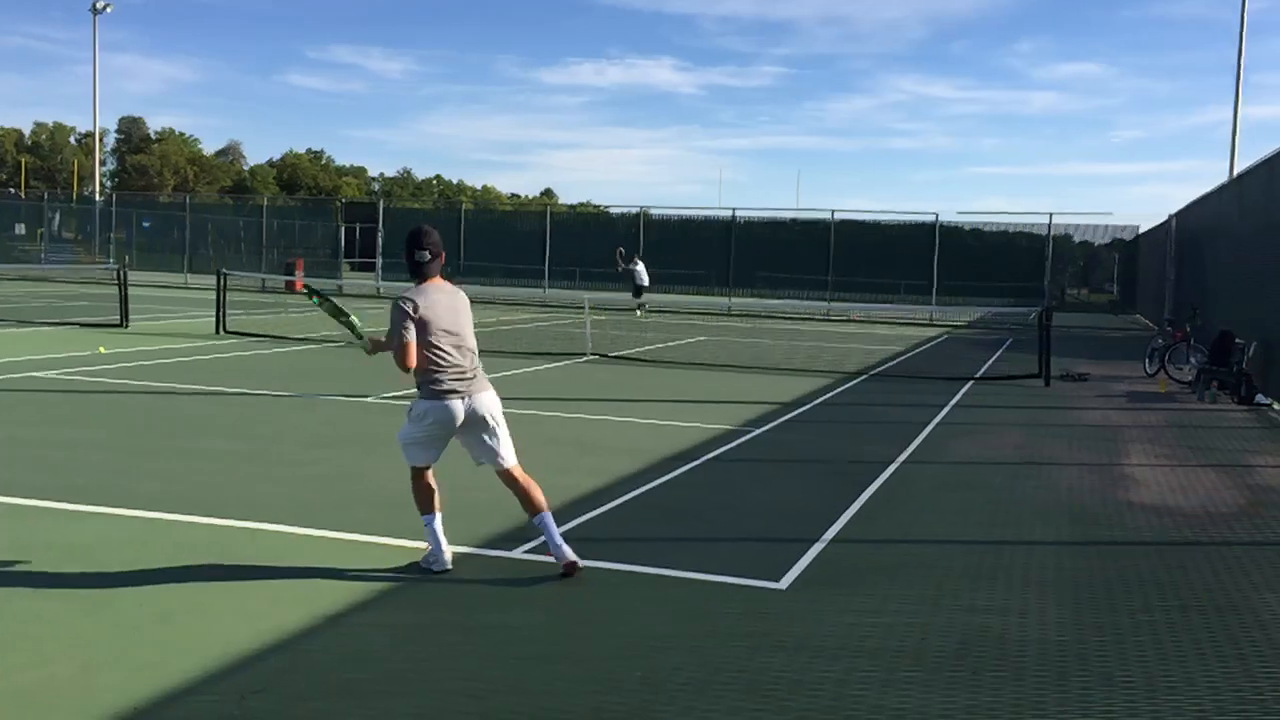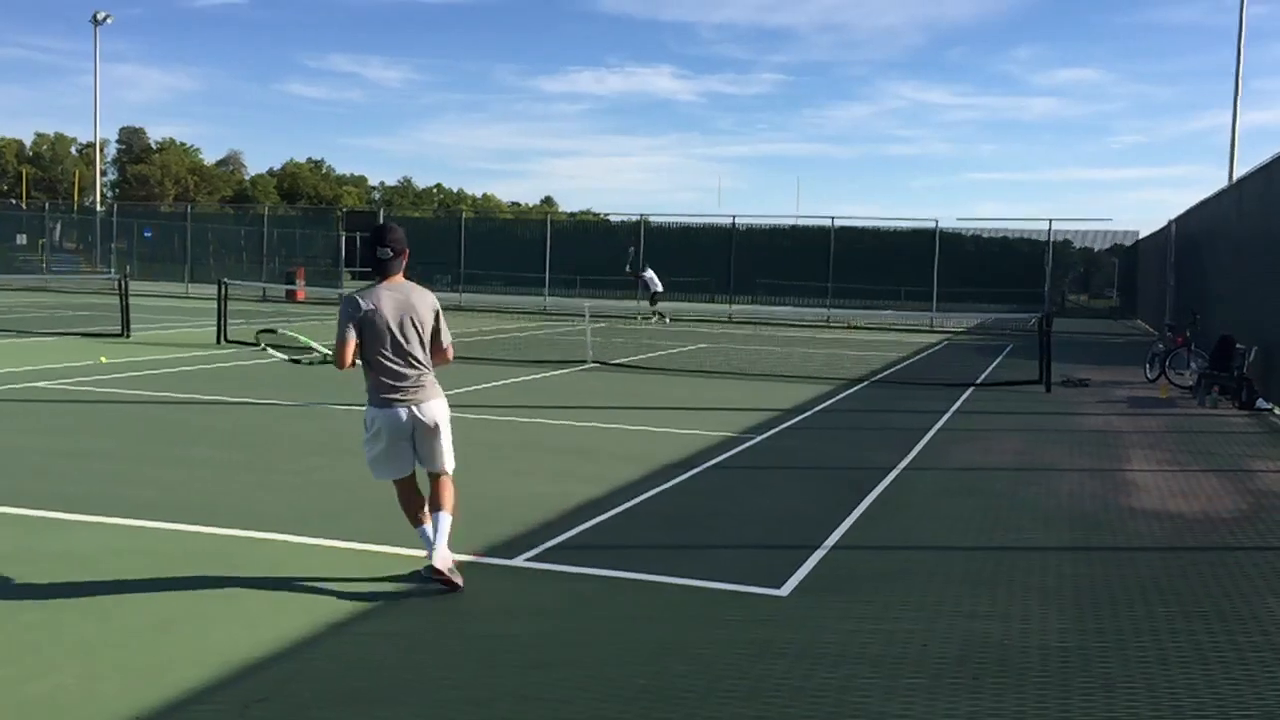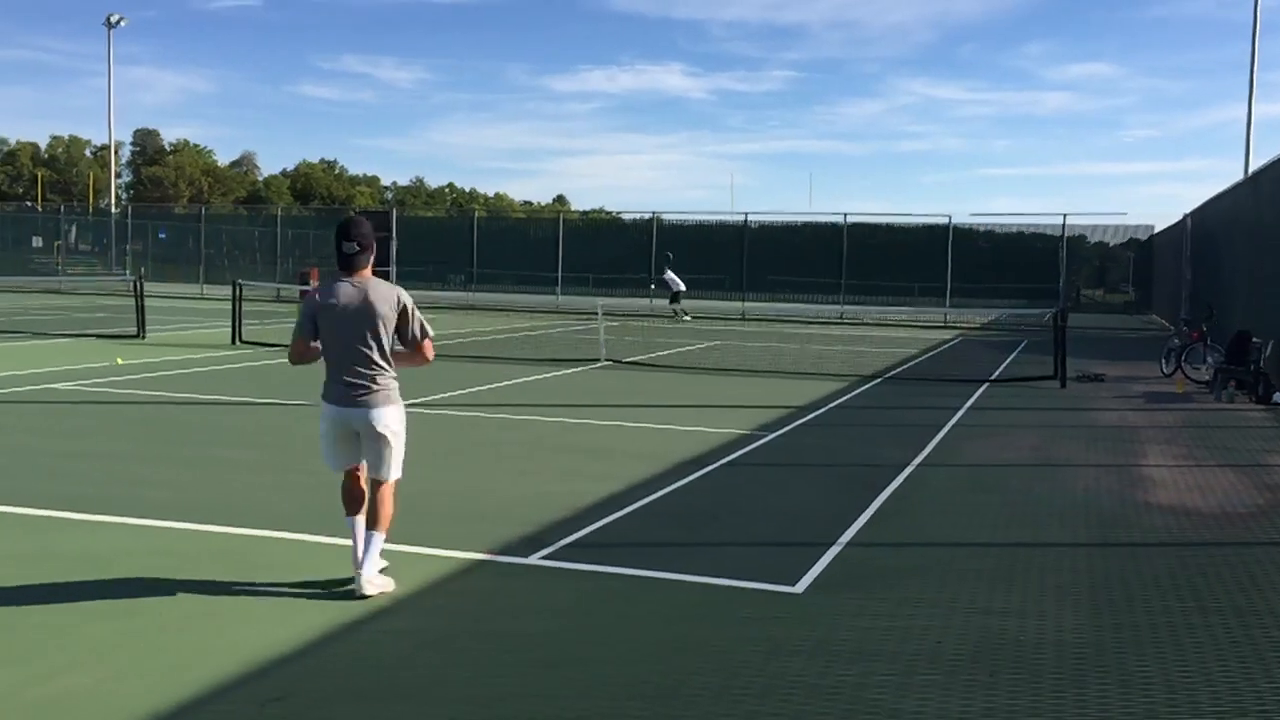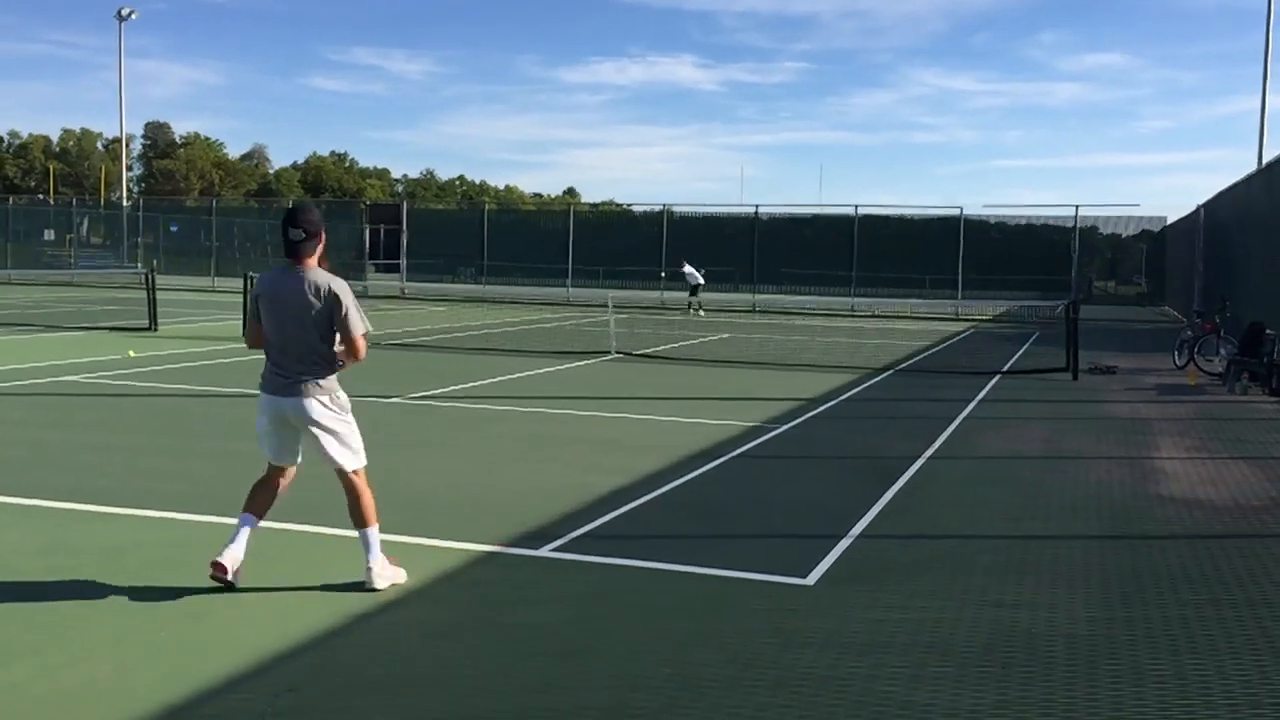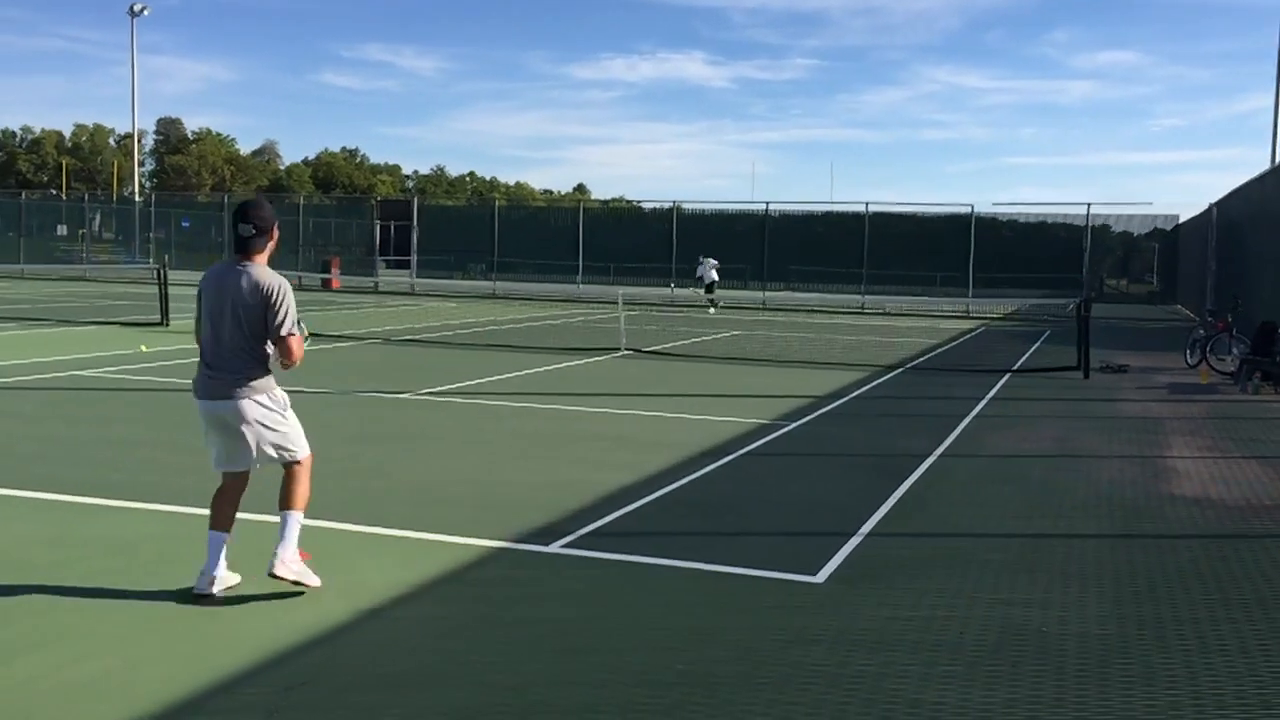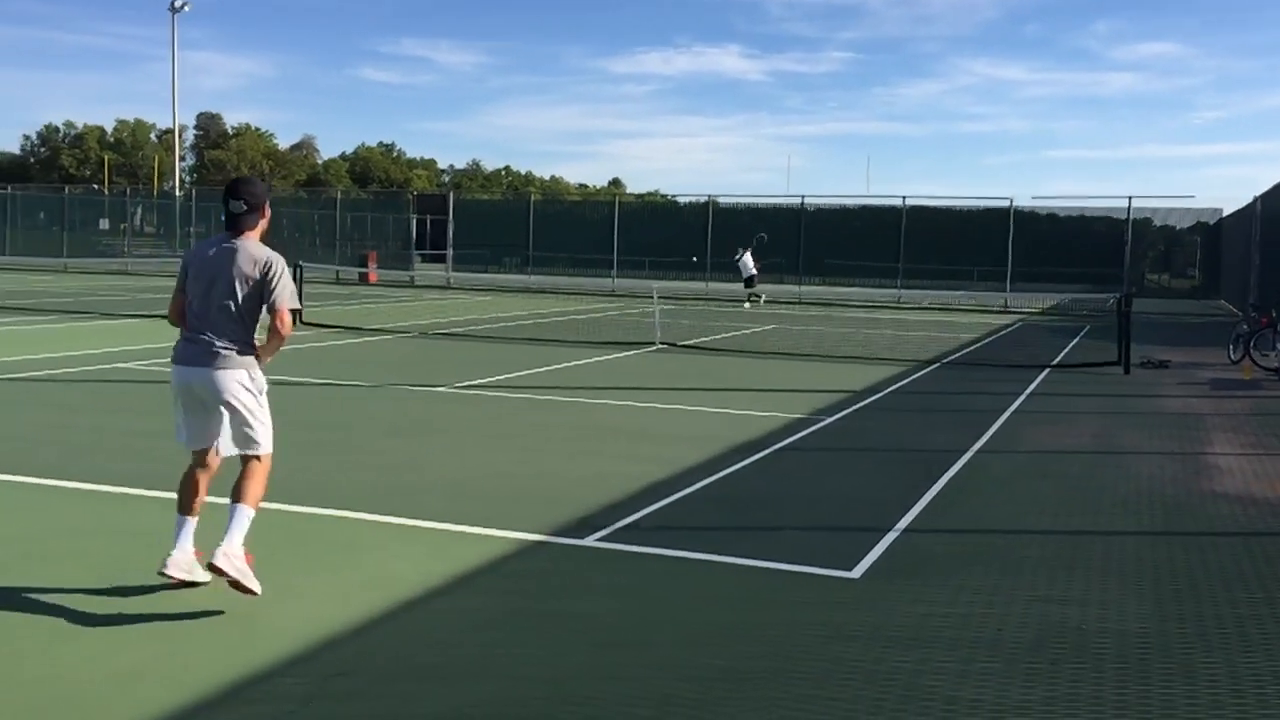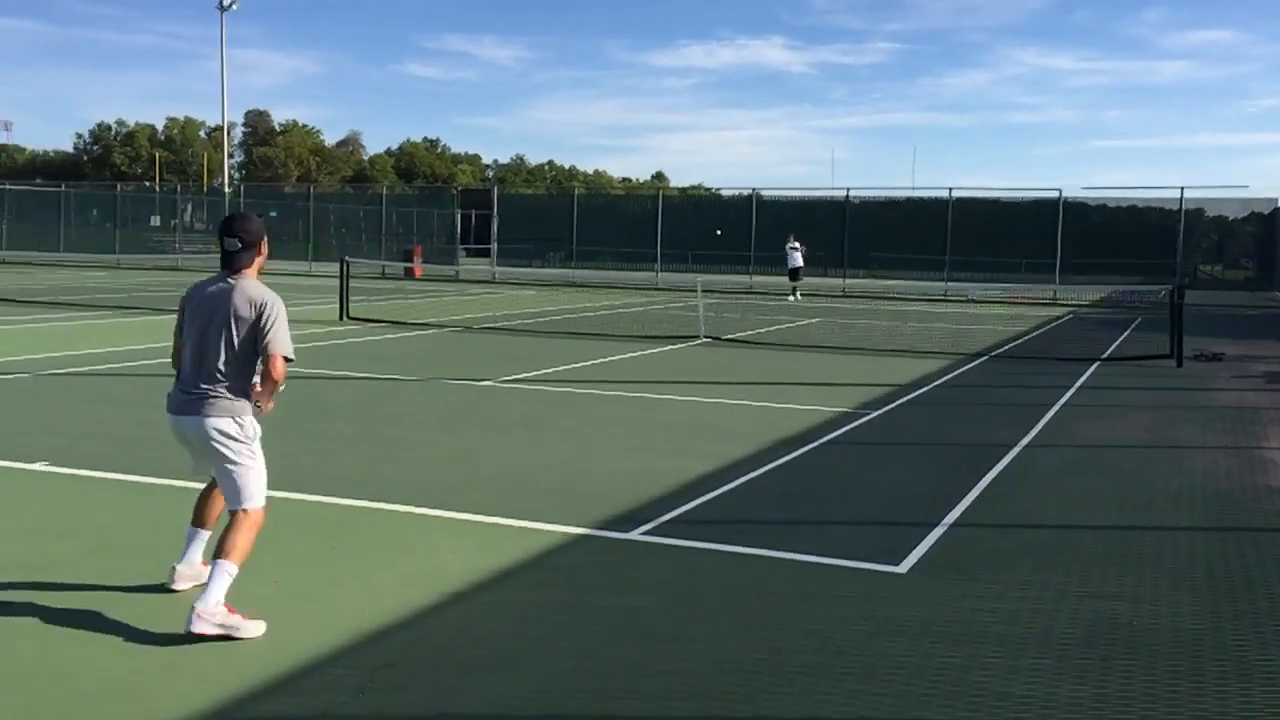
dt=0.2s
person 1, frame 1
left shoulder: (406, 303)
right shoulder: (460, 296)
left elbow: (408, 363)
left wrist: (392, 346)
right wrist: (387, 344)
left hip: (439, 403)
right hip: (480, 396)
left knee: (420, 470)
right knee: (513, 474)
left ankle: (438, 550)
right ankle: (560, 548)
person 1, frame 2
left shoulder: (361, 301)
right shoulder: (427, 298)
left elbow: (343, 361)
right elbow: (445, 356)
left wrist: (364, 356)
left hip: (386, 407)
right hip: (429, 401)
left knee: (404, 483)
right knee: (441, 478)
left ankle: (438, 554)
right ankle: (440, 556)
person 1, frame 3
left shoulder: (319, 298)
right shoulder: (395, 296)
left elbow: (296, 356)
right elbow: (425, 353)
left hip: (338, 406)
right hip: (382, 405)
left knee: (352, 474)
right knee: (384, 484)
left ankle: (364, 559)
right ankle: (368, 573)
person 1, frame 4
left shoulder: (264, 283)
right shoulder: (333, 287)
left elbow: (253, 339)
right elbow: (359, 351)
left hip: (273, 395)
right hip: (317, 396)
left knee: (278, 471)
right knee: (354, 475)
left ankle: (232, 553)
right ankle: (377, 566)
person 1, frame 5
left shoulder: (210, 279)
right shoulder: (273, 285)
right elbow: (292, 354)
right wrist: (284, 357)
left hip: (207, 395)
right hip: (250, 394)
left knee: (233, 480)
right knee: (299, 463)
left ankle: (213, 572)
right ankle: (286, 554)
person 1, frame 6
left shoulder: (196, 254)
right shoulder: (269, 261)
left elbow: (176, 314)
right elbow: (282, 326)
right wrist: (264, 354)
left hip: (186, 367)
right hip: (232, 371)
left knee: (202, 460)
right knee: (258, 460)
left ankle: (179, 555)
right ankle: (230, 549)
person 1, frame 7
left shoulder: (194, 294)
right shoulder: (266, 300)
left elbow: (179, 359)
right elbow: (274, 371)
right wrist: (263, 399)
left hip: (180, 411)
right hip: (224, 416)
left knee: (220, 482)
right knee: (249, 512)
left ankle: (188, 566)
right ankle: (211, 607)
